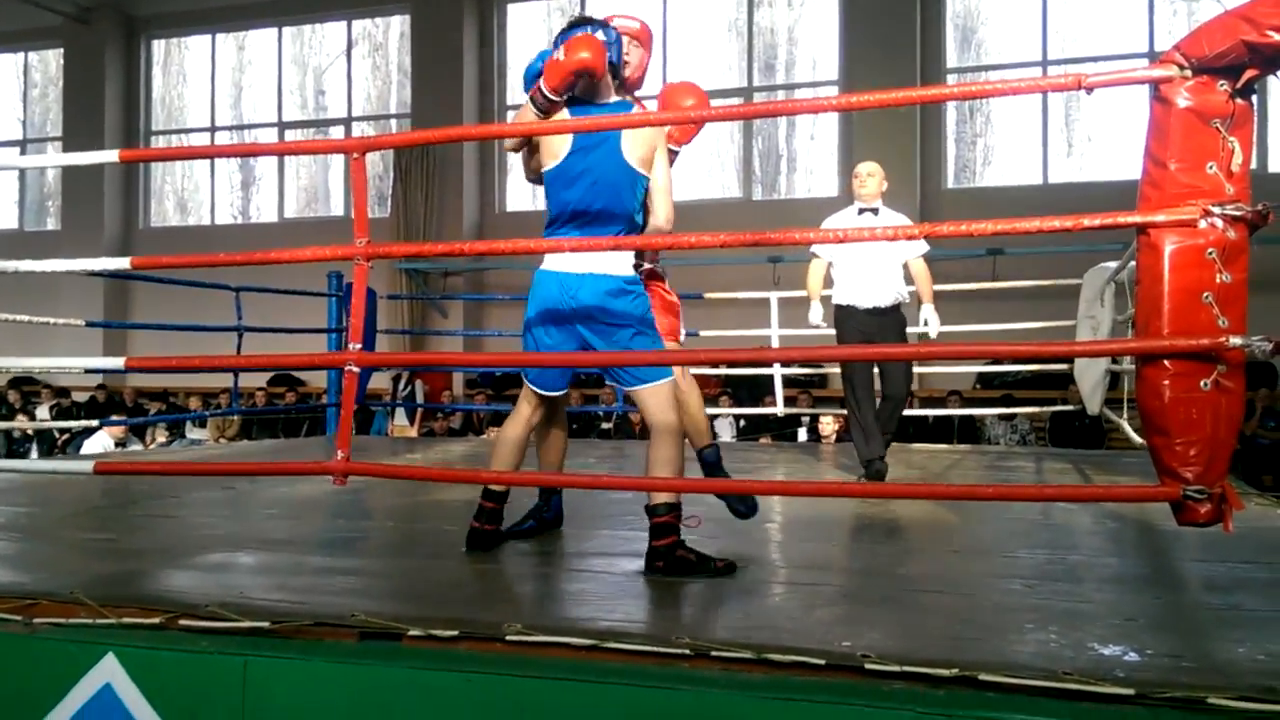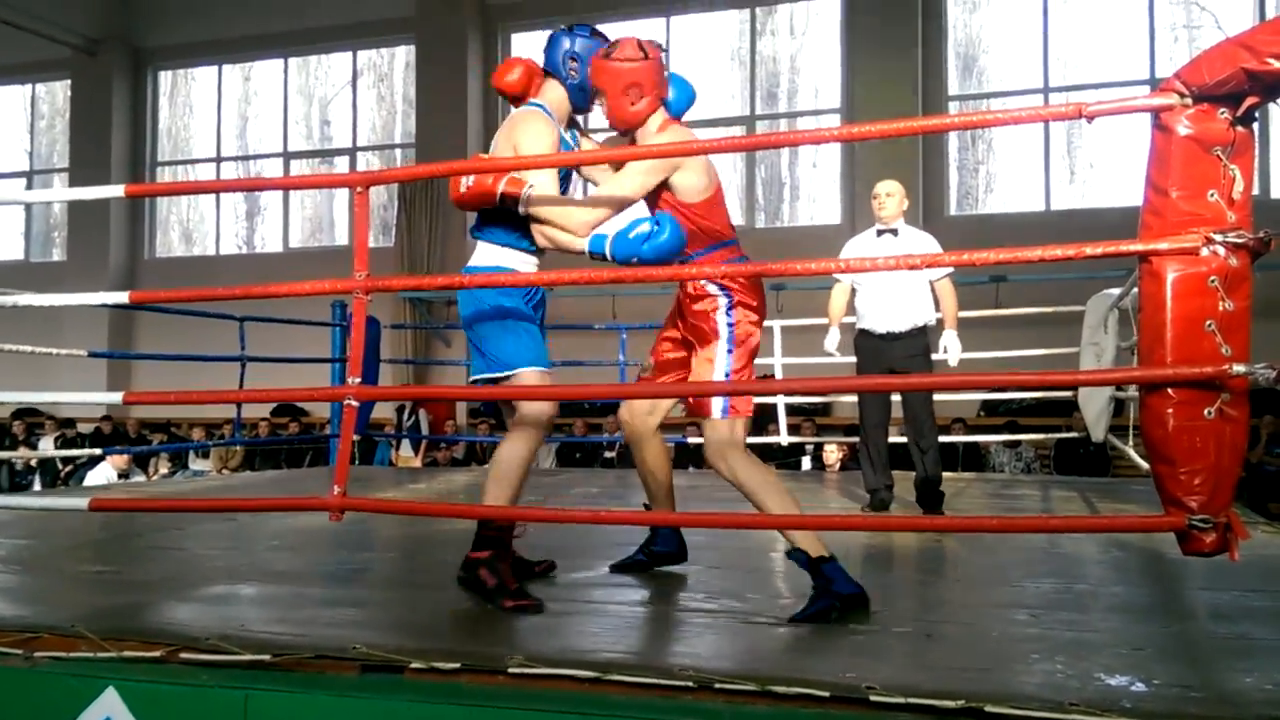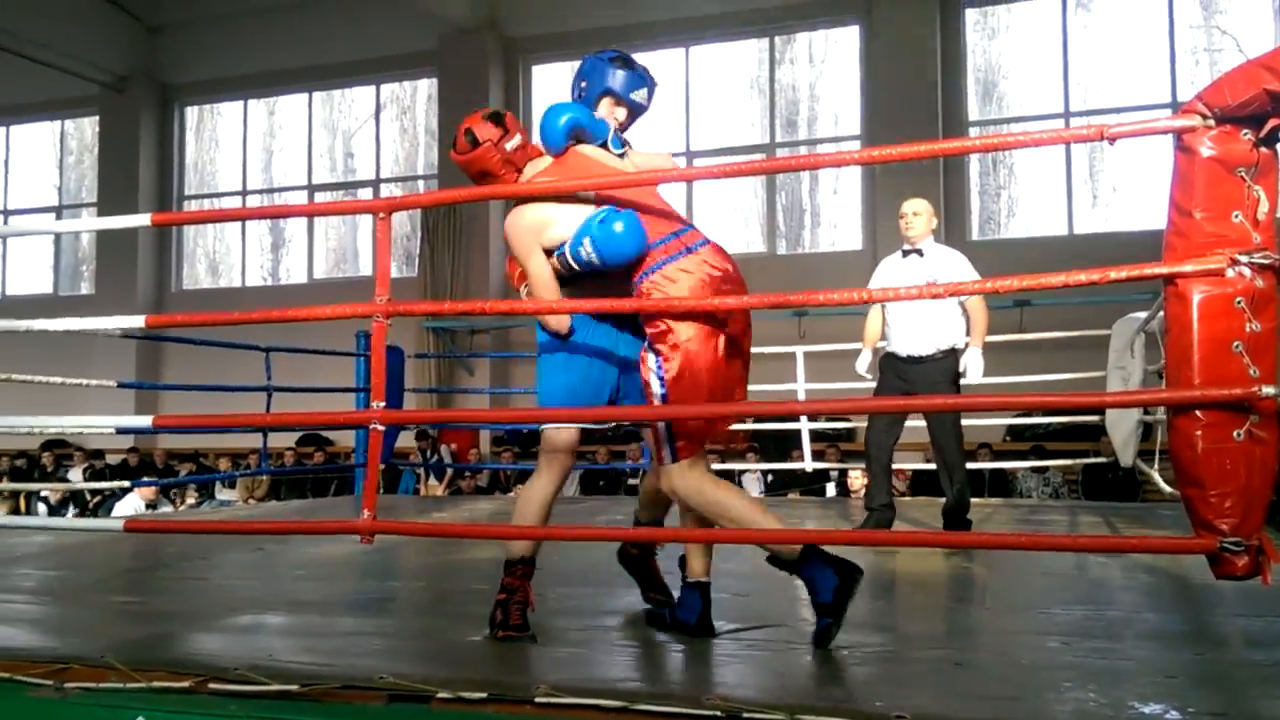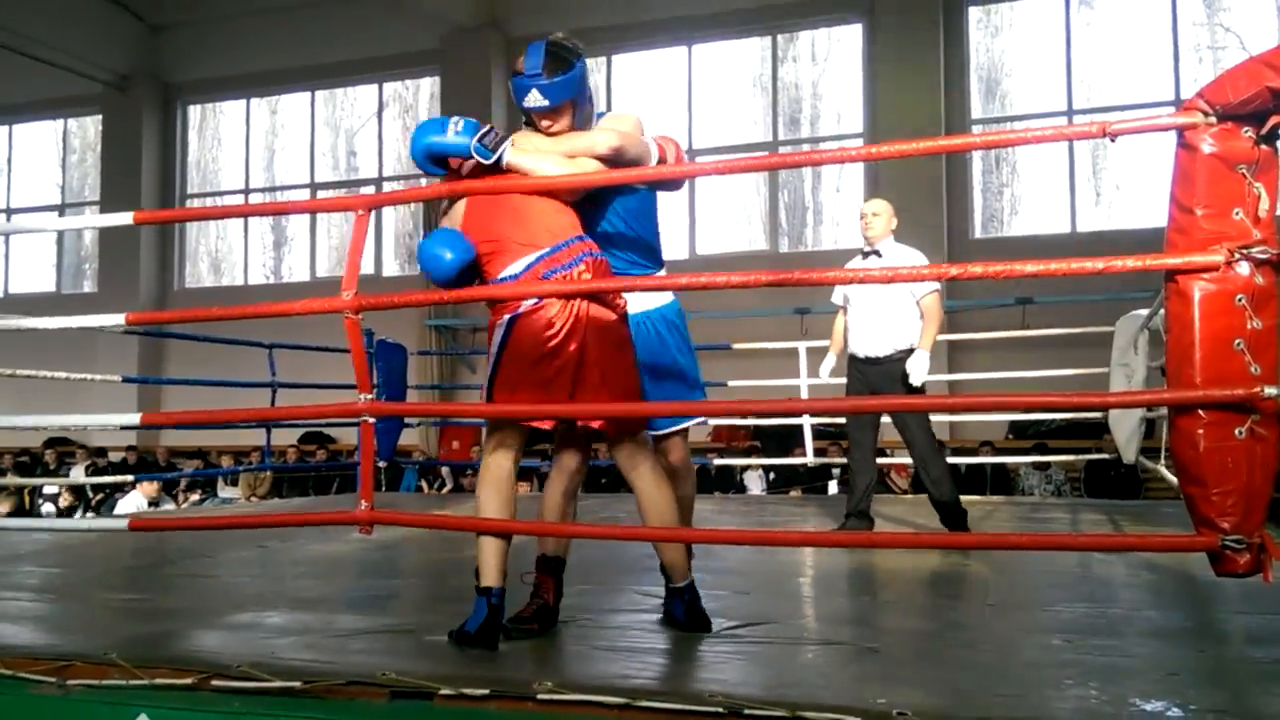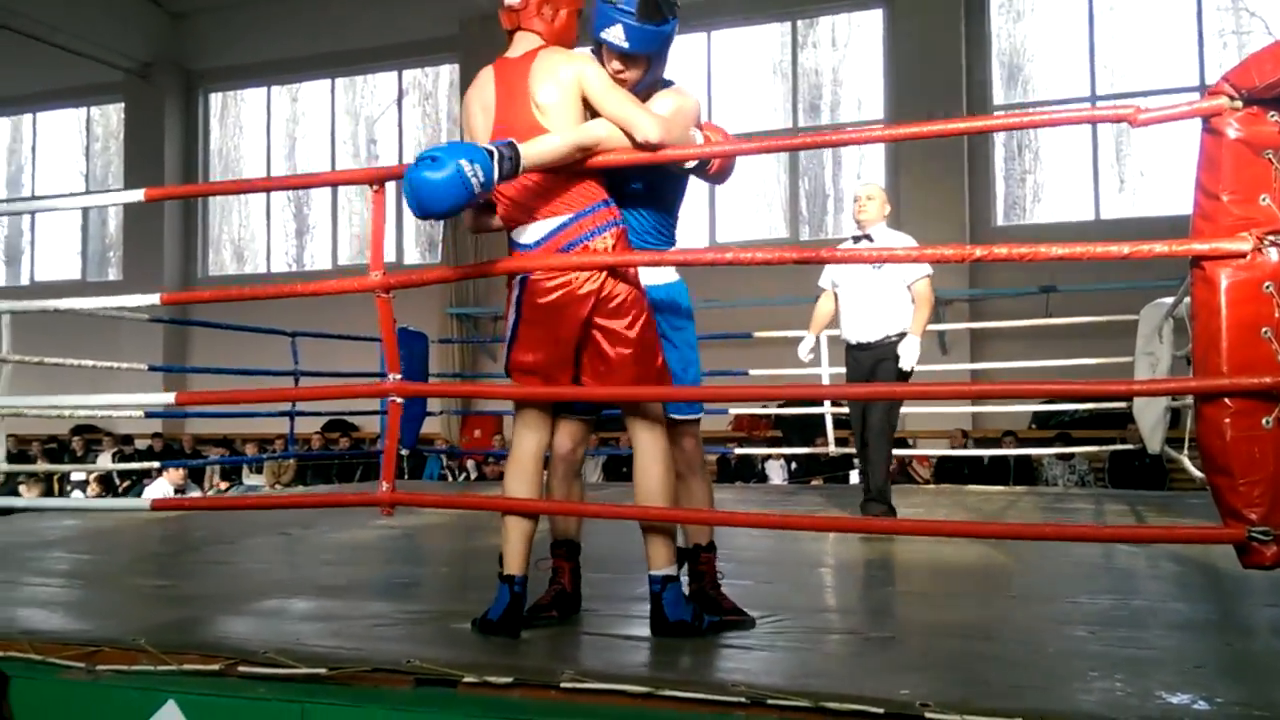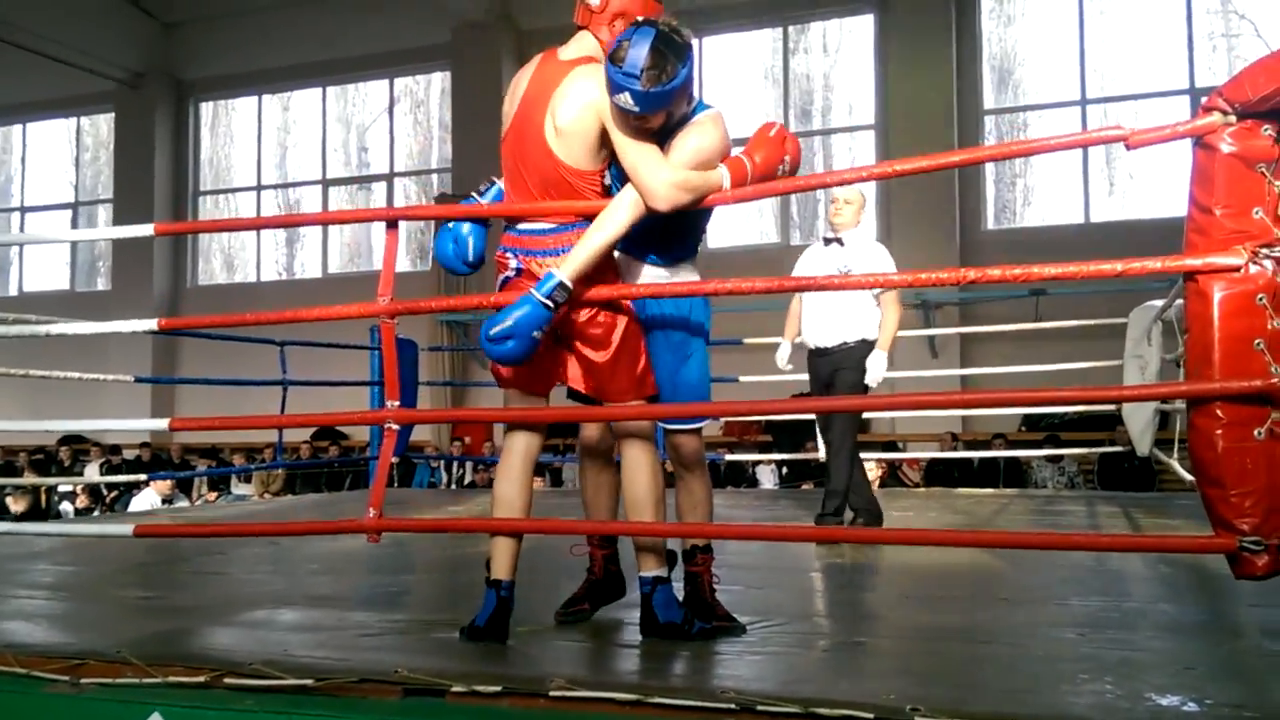
dt=0.4s
person 1, frame 1
left shoulder: (550, 120)
right shoulder: (650, 127)
left elbow: (515, 144)
right elbow: (662, 222)
left wrist: (546, 91)
left hip: (554, 281)
right hip: (614, 286)
left knee: (532, 407)
right knee: (664, 419)
left ankle: (486, 522)
right ankle: (665, 546)
person 1, frame 2
left shoulder: (556, 126)
right shoulder: (535, 125)
right elbow: (543, 227)
right wrist: (610, 243)
left hip: (518, 287)
right hip: (499, 282)
left knee: (528, 422)
right knee: (535, 414)
left ankle: (495, 551)
right ankle: (485, 557)
person 1, frame 3
right shoulder: (541, 171)
right elbow: (531, 271)
left hip: (632, 328)
right hip: (578, 331)
right knee: (557, 455)
left ankle: (640, 550)
right ankle: (513, 594)
person 1, frame 4
left shoulder: (624, 133)
right shoulder: (532, 156)
left elbow: (576, 166)
left hip: (651, 314)
left knee: (673, 453)
right knee: (570, 453)
right ankle: (545, 592)
person 1, frame 5
left shoulder: (678, 106)
left hip: (652, 293)
left knee: (683, 441)
right knee: (566, 443)
left ankle: (704, 583)
right ankle: (565, 581)
person 1, frame 6
left shoulder: (706, 132)
right shoulder: (621, 115)
left hip: (669, 299)
left knee: (686, 446)
right knee: (592, 436)
left ankle: (699, 588)
right ankle: (602, 569)
person 2, frame 1
left shoulder: (654, 117)
right elbow: (534, 172)
left wrist: (671, 147)
left hip: (637, 262)
left knee: (671, 364)
left ankle: (713, 466)
right ankle: (548, 505)
person 2, frame 2
left shoulder: (663, 148)
right shoulder: (644, 137)
left elbow: (587, 221)
left wrist: (513, 194)
left hip: (722, 298)
right hip: (698, 300)
left knee: (722, 446)
right knee: (637, 418)
left ankle: (834, 578)
right ankle: (665, 537)
person 2, frame 3
left shoulder: (523, 220)
right shoulder: (588, 152)
left hip: (674, 300)
right hip: (718, 270)
left knee: (682, 475)
right knee: (688, 450)
left ankle: (819, 565)
right ankle: (694, 600)
person 2, frame 4
left shoulder: (449, 220)
right shoulder: (521, 151)
left hip: (526, 308)
right hip: (591, 288)
left knee: (500, 451)
right knee: (633, 448)
left ankle: (486, 608)
right ankle: (684, 596)
person 2, frame 5
left shoulder: (478, 92)
right shoulder: (571, 65)
left elbow: (479, 215)
right elbow: (649, 133)
left hip: (539, 270)
right hip: (605, 255)
left knee: (531, 426)
right knee: (647, 421)
left ankle: (511, 592)
right ankle: (667, 592)
person 2, frame 6
left shoulder: (524, 76)
right shoulder: (603, 88)
right elbow: (661, 192)
right wrist: (745, 168)
left hip: (520, 270)
right hip: (583, 273)
left knee: (522, 433)
right knee: (634, 431)
left ankle: (497, 598)
right ankle: (657, 597)
person 3, frame 1
left shoulder: (900, 223)
right shoulder: (834, 223)
left elbow: (918, 266)
right elbow: (818, 266)
left wrist: (928, 304)
right wrist: (815, 302)
left hip: (890, 316)
right hip: (850, 317)
left knee: (898, 386)
right knee: (859, 391)
left ankle: (875, 447)
right ankle: (872, 462)
person 3, frame 2
left shoulder: (923, 242)
right shoulder: (855, 246)
left elbow: (944, 287)
right elbow: (841, 290)
left wrist: (950, 329)
right wrist: (833, 327)
left hip: (913, 341)
right hip: (871, 342)
left knee: (920, 418)
right knee: (872, 420)
left ankle: (929, 493)
right ankle: (879, 492)
person 3, frame 3
left shoulder: (952, 261)
right shoulder: (887, 266)
left elbow: (976, 307)
right elbow: (876, 311)
left wrist: (974, 348)
right wrist: (867, 350)
left hip: (939, 365)
right hip: (895, 365)
left knee: (947, 444)
right knee: (877, 437)
left ankle: (956, 520)
right ankle: (879, 510)
person 3, frame 4
left shoulder: (910, 260)
right shoulder: (851, 268)
left elbow: (932, 310)
right elbow: (843, 316)
left wrist: (922, 352)
right wrist: (833, 354)
left hip: (899, 365)
right hip: (860, 367)
left knee: (920, 440)
right knee: (859, 443)
left ankle: (952, 513)
right ankle: (857, 517)
person 3, frame 5
left shoulder: (902, 245)
right shoulder: (841, 252)
left elbow: (924, 296)
right elbow: (828, 299)
left wrist: (913, 337)
right wrist: (812, 335)
left hip: (891, 350)
right hip: (855, 352)
left knee: (879, 426)
right knee: (861, 432)
left ankle: (877, 503)
right ankle: (877, 507)
person 3, frame 6
left shoulder: (871, 252)
right shoulder: (811, 254)
left elbow: (891, 305)
right elbow: (798, 300)
left wrist: (881, 352)
right wrist: (787, 342)
left hip: (853, 355)
right hip: (818, 357)
left knee: (841, 436)
right knee: (833, 437)
left ankle: (832, 514)
right ankle: (866, 509)
